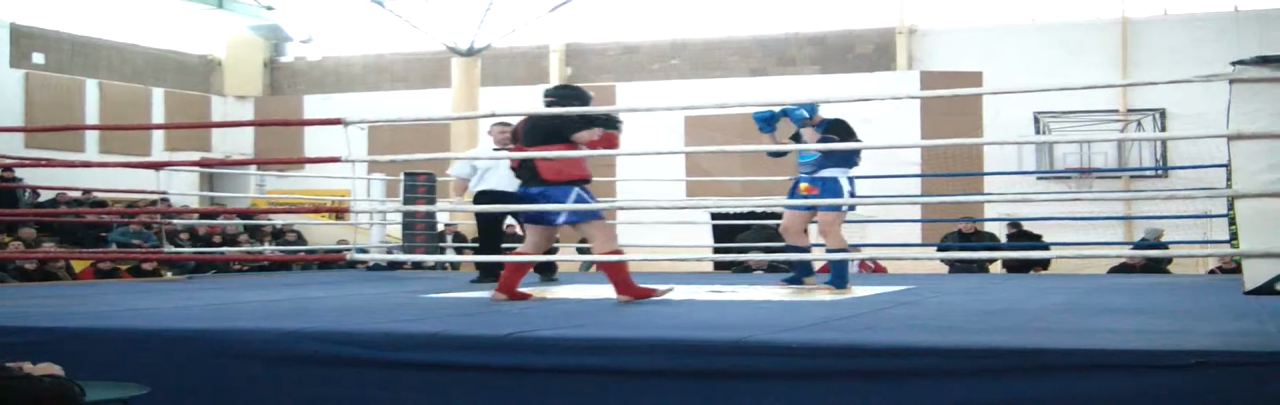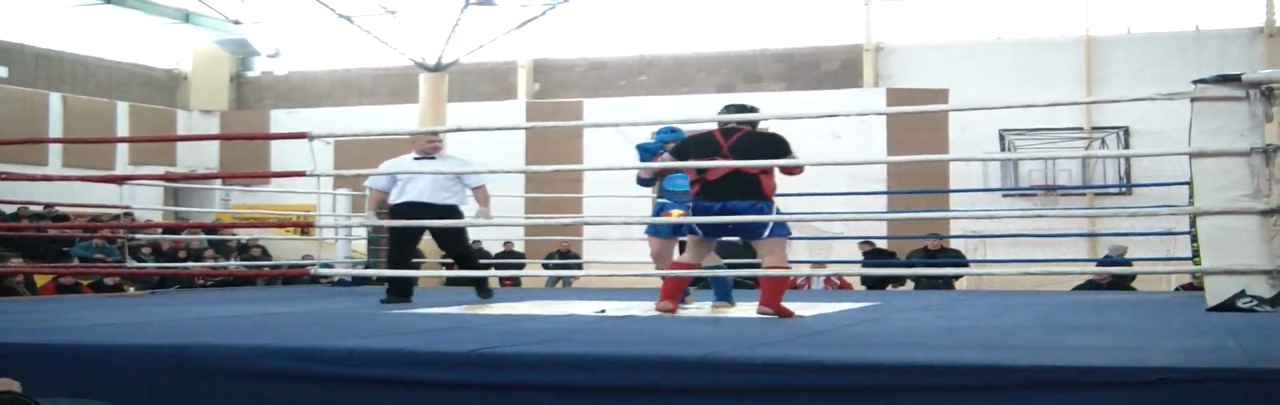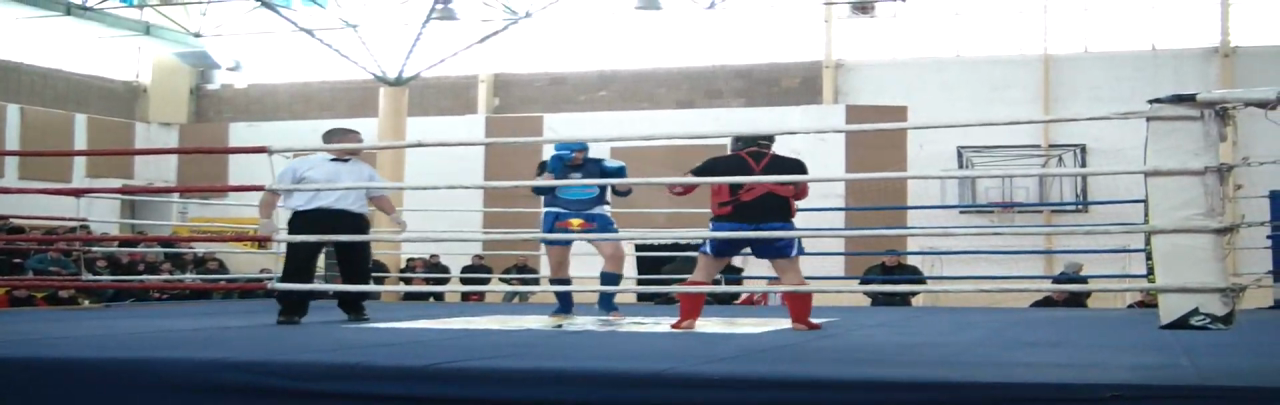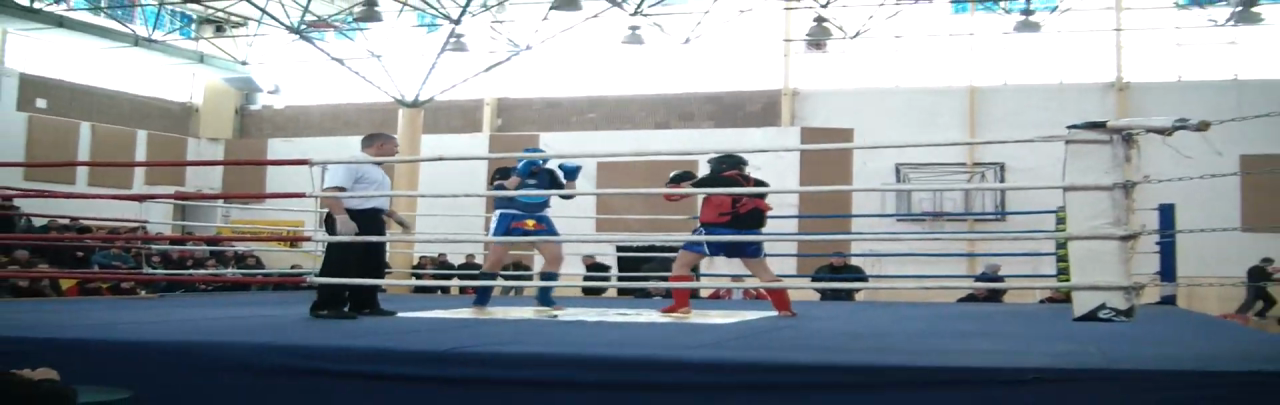
dt=1s
person 1, frame 1
left shoulder: (526, 125)
right shoulder: (562, 122)
right elbow: (600, 145)
right wrist: (610, 127)
left hip: (535, 190)
right hip: (561, 189)
left knee: (535, 244)
right knee: (603, 238)
left ankle: (505, 288)
right ankle: (628, 290)
person 1, frame 2
left shoulder: (695, 142)
right shoulder: (768, 140)
right elbow: (794, 168)
left hip: (708, 203)
right hip: (752, 203)
left knee: (692, 256)
right knee: (774, 255)
left ankle: (667, 299)
right ankle: (770, 303)
person 1, frame 3
left shoulder: (719, 163)
right shoulder: (792, 165)
left elbow: (677, 187)
right elbow: (801, 193)
left wrist: (697, 175)
left hip: (729, 224)
right hip: (775, 224)
left knee: (703, 274)
right knee: (791, 275)
left ankle: (687, 318)
right ankle: (800, 320)
person 1, frame 4
left shoulder: (714, 181)
right shoulder: (760, 185)
left elbow: (673, 194)
left wrist: (676, 182)
left hip: (716, 230)
right hip: (749, 233)
left knee: (680, 265)
right knee: (763, 272)
left ankle: (681, 305)
right ankle: (784, 308)
person 2, frame 1
right shoulder: (476, 154)
right elbow: (462, 177)
right wrist: (457, 198)
right hip: (488, 198)
right knee: (489, 238)
right ankle: (489, 272)
person 2, frame 2
left shoulder: (456, 164)
right shoulder: (394, 165)
left elbow: (477, 185)
right elbow: (378, 190)
left wrist: (484, 208)
right wrist: (371, 212)
left hip: (446, 211)
right hip: (406, 211)
left knee: (460, 250)
right knee: (400, 254)
left ankle: (481, 284)
right ankle: (399, 292)
person 2, frame 3
left shoulder: (364, 169)
right shoulder: (300, 164)
left elbow: (377, 195)
right elbow: (273, 192)
left wrist: (394, 214)
right wrist: (265, 219)
left hip: (352, 220)
right hip: (310, 218)
left knee: (358, 265)
right knee: (299, 266)
left ankle: (353, 306)
right ankle: (291, 311)
person 2, frame 4
left shoulder: (377, 169)
right shoulder: (349, 164)
right elbow: (331, 191)
left wrist: (397, 217)
right wrist: (341, 217)
left hip: (371, 222)
right hip: (351, 222)
left knee: (372, 265)
right knee: (341, 263)
left ankle: (364, 305)
right ankle: (325, 306)
person 3, frame 1
left shoulder: (836, 125)
right shoulder: (802, 132)
left elbow: (819, 144)
right elbow: (776, 151)
left wrist: (803, 123)
right wrist: (768, 129)
left hip: (832, 182)
right hip: (806, 184)
left knee: (828, 229)
right knee: (788, 228)
left ankle: (840, 279)
right ankle: (805, 274)
person 3, frame 2
right shoulder: (658, 157)
right elbow: (644, 181)
right wrist: (645, 159)
right hip: (667, 210)
right knee: (658, 255)
left ankle: (723, 296)
person 3, frame 3
left shoulder: (599, 166)
right shoulder: (547, 166)
left elbow: (623, 191)
right elbow: (539, 189)
left wrist: (620, 175)
right wrist: (553, 169)
left hip: (595, 218)
right hip: (558, 218)
left knee: (615, 255)
right knee: (558, 265)
left ankle: (606, 302)
right ankle: (565, 306)
person 3, frame 4
left shoulder: (548, 174)
right shoulder: (503, 172)
left elbow: (567, 194)
right elbow: (500, 190)
left wrist: (571, 178)
right wrist: (519, 173)
left hip: (538, 220)
right hip: (508, 218)
left knee: (555, 257)
right knee: (495, 260)
left ankle: (544, 297)
right ankle: (481, 300)
